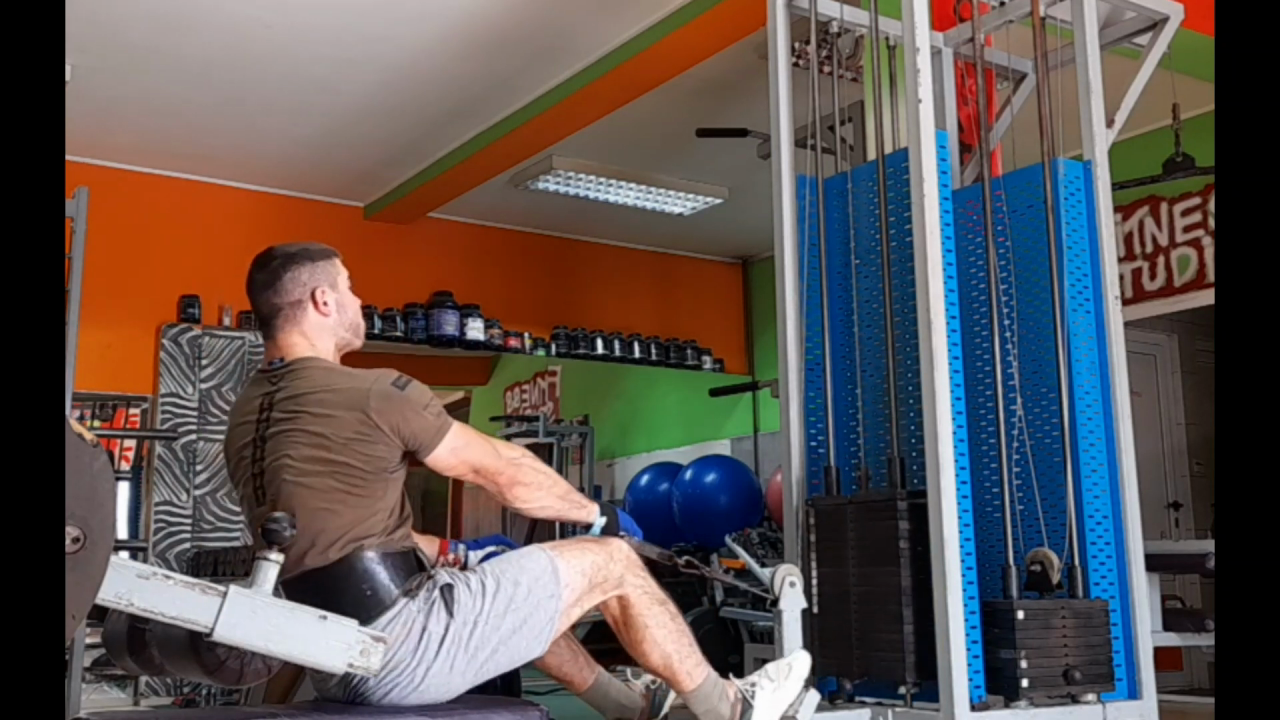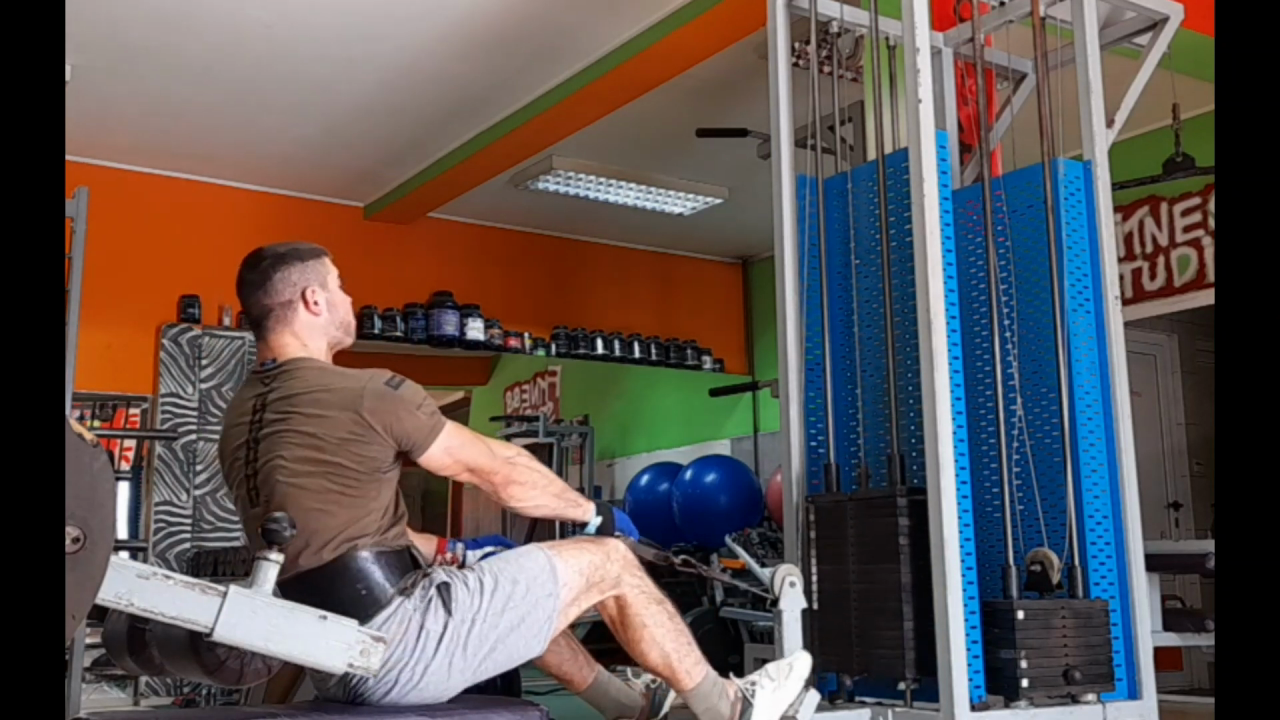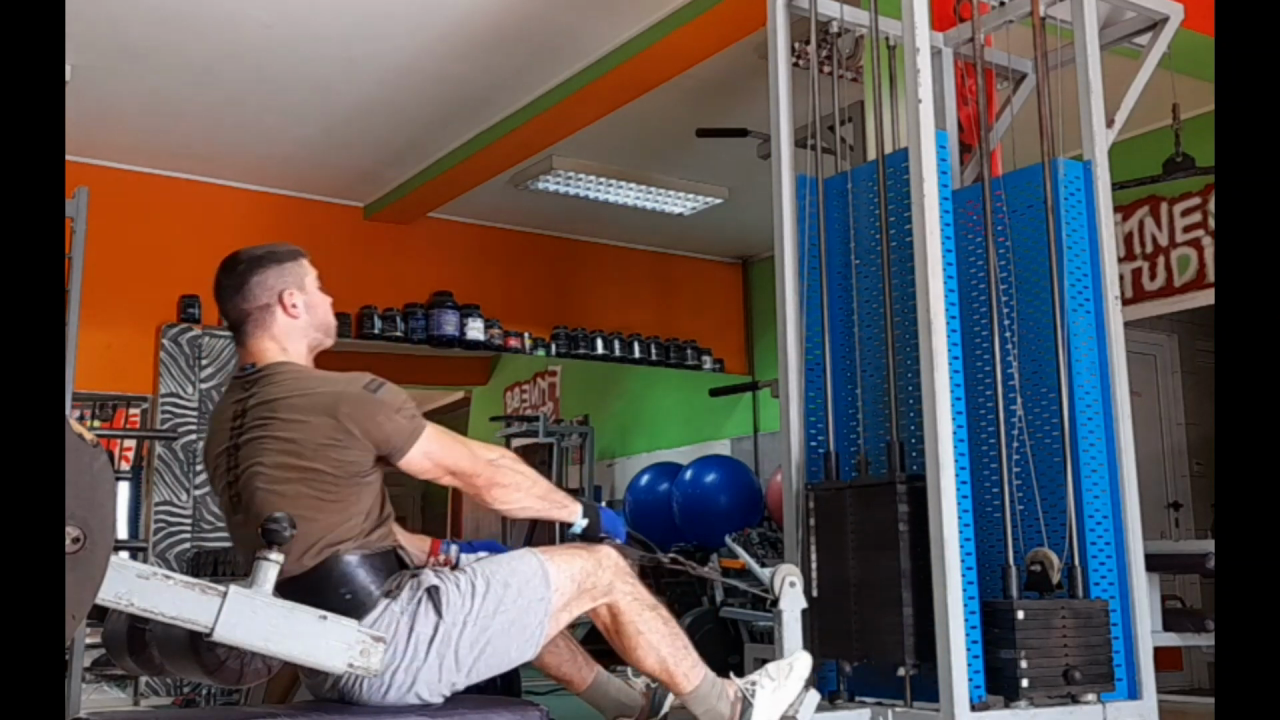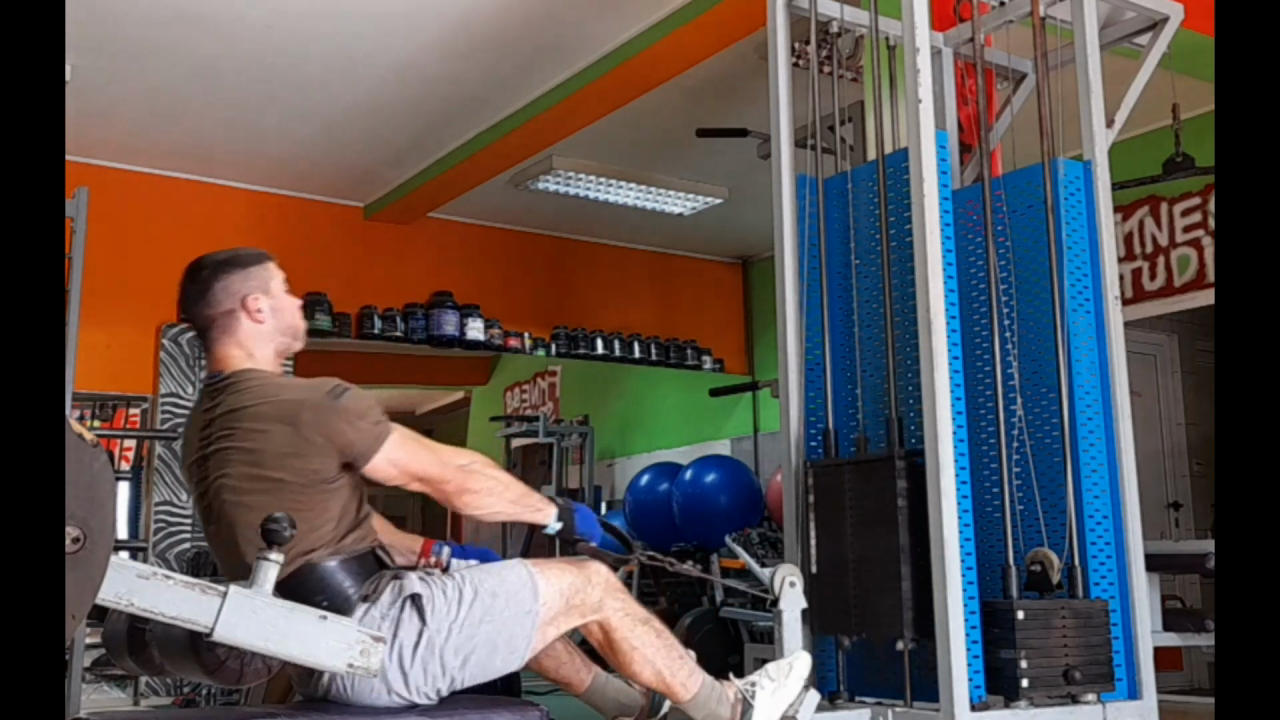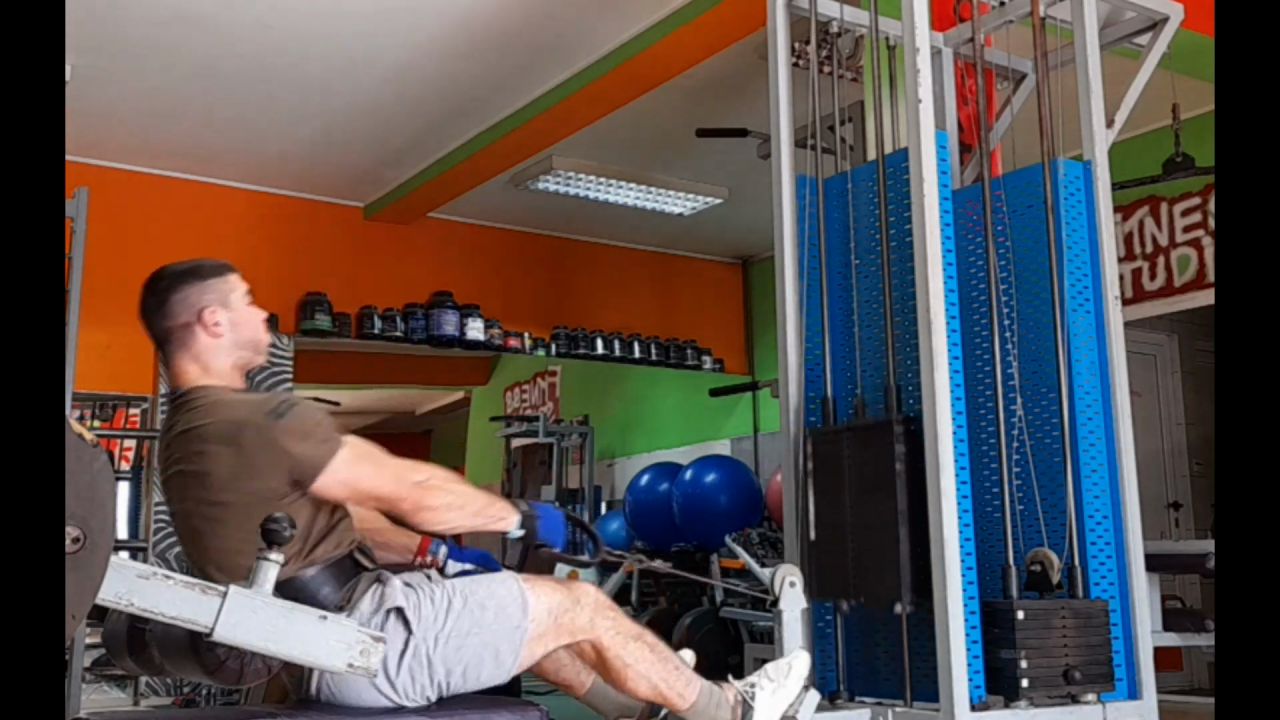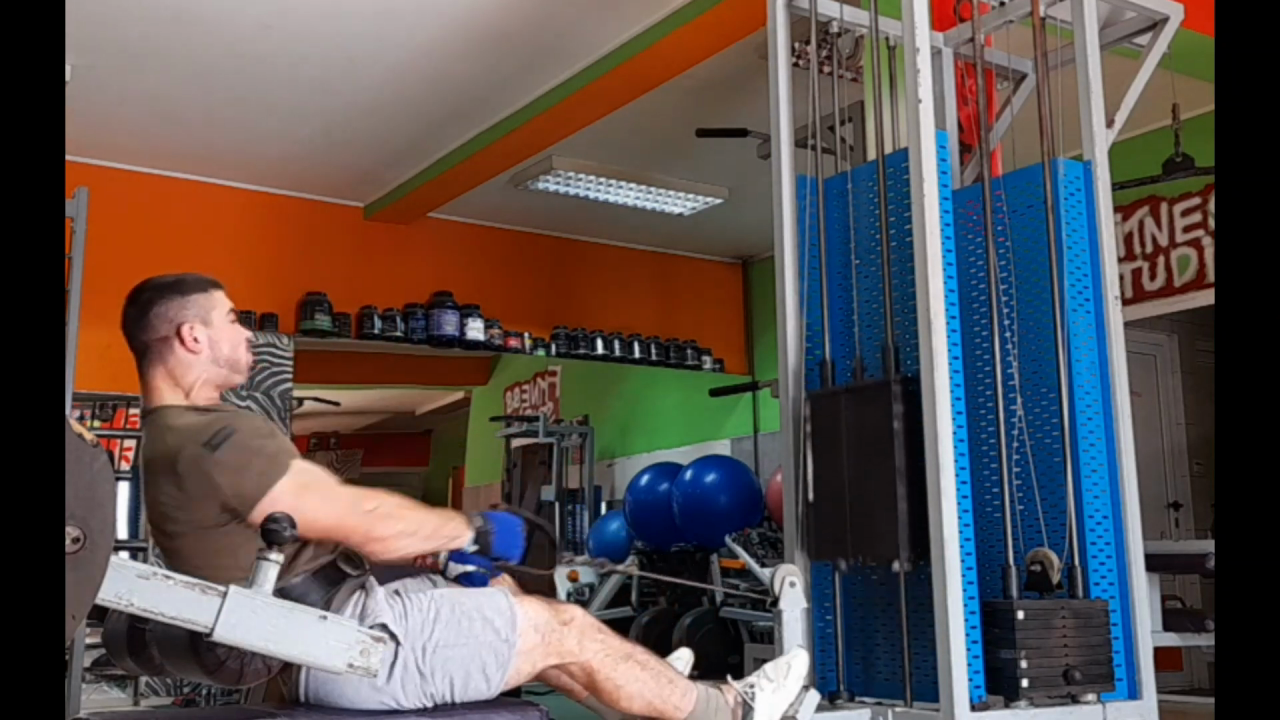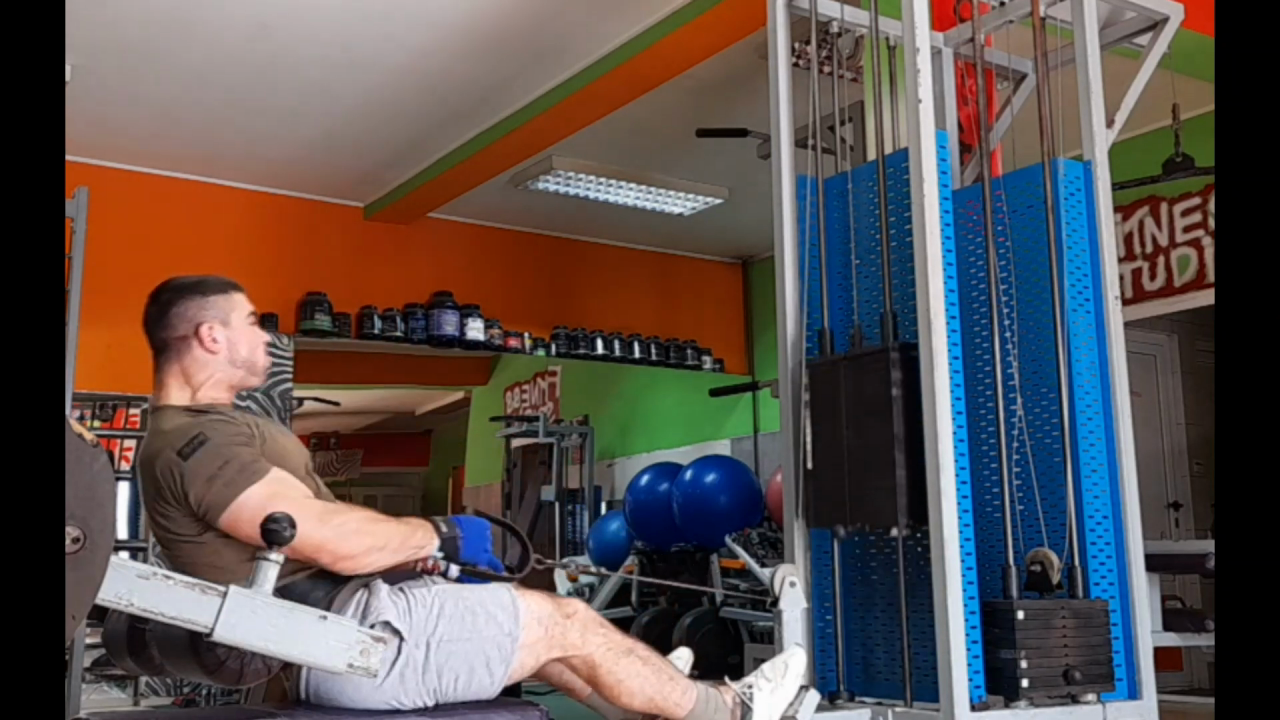
dt=0.1s
person 1, frame 1
left shoulder: (248, 416)
right shoulder: (374, 394)
right elbow: (505, 472)
left wrist: (451, 552)
right wrist: (600, 515)
right hip: (398, 643)
left knee: (515, 584)
right knee: (611, 561)
person 1, frame 2
left shoulder: (243, 417)
right shoulder: (367, 393)
right elbow: (500, 471)
left wrist: (448, 552)
right wrist: (596, 514)
right hip: (395, 642)
left knee: (515, 585)
right knee: (607, 561)
person 1, frame 3
left shoulder: (233, 418)
right shoulder: (345, 398)
right elbow: (484, 472)
left wrist: (442, 552)
right wrist: (583, 513)
right hip: (384, 640)
left knee: (508, 587)
right knee: (600, 570)
person 1, frame 4
left shoulder: (207, 425)
right shoulder: (309, 404)
right elbow: (455, 477)
right wrist: (558, 513)
left knee: (499, 592)
right knee: (590, 586)
person 1, frame 5
left shoulder: (193, 427)
right shoulder: (264, 419)
right elbow: (406, 488)
left wrist: (432, 554)
right wrist: (520, 518)
left knee: (501, 588)
right knee: (579, 606)
person 1, frame 6
left shoulder: (181, 437)
right shoulder: (210, 441)
left elbow: (325, 525)
right elbow: (362, 521)
left wrist: (440, 551)
right wrist: (472, 529)
left knee: (495, 596)
right knee: (567, 628)
person 1, frame 7
left shoulder: (216, 431)
right shoulder: (198, 444)
left elbow: (327, 532)
right elbow: (339, 543)
left wrist: (434, 551)
right wrist: (438, 535)
left hip: (342, 628)
left knee: (504, 601)
right knee: (570, 622)
